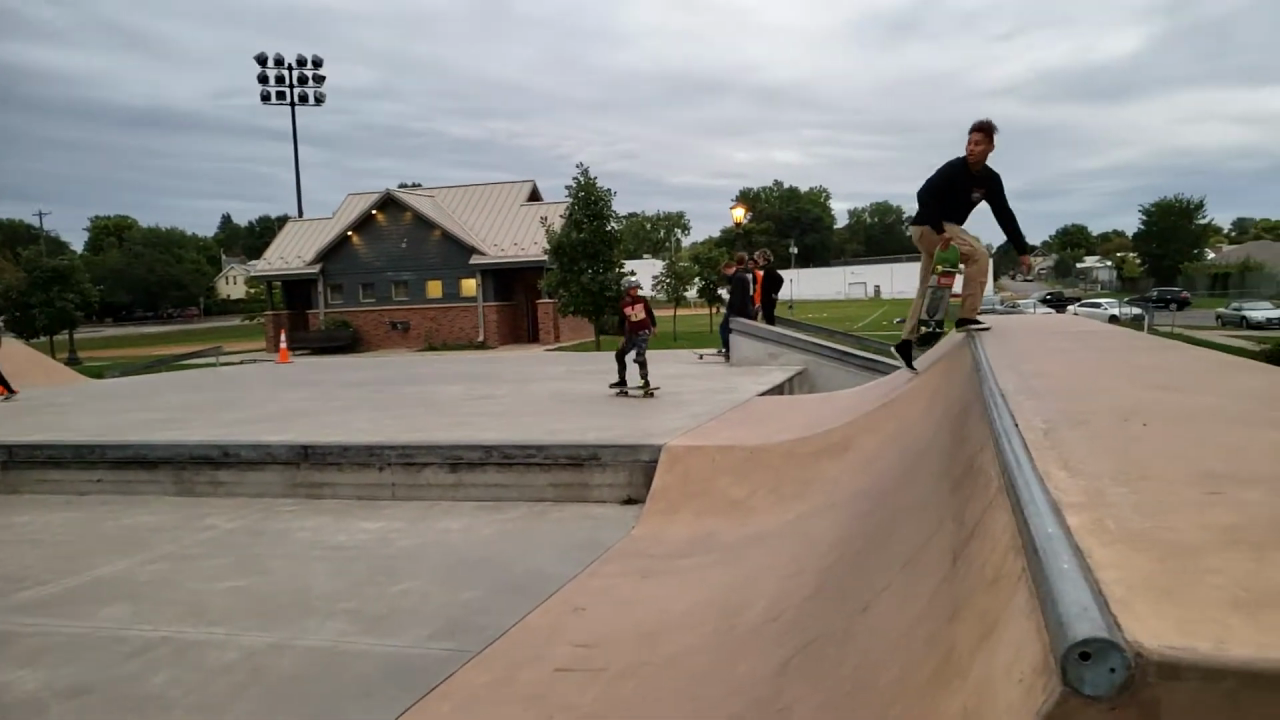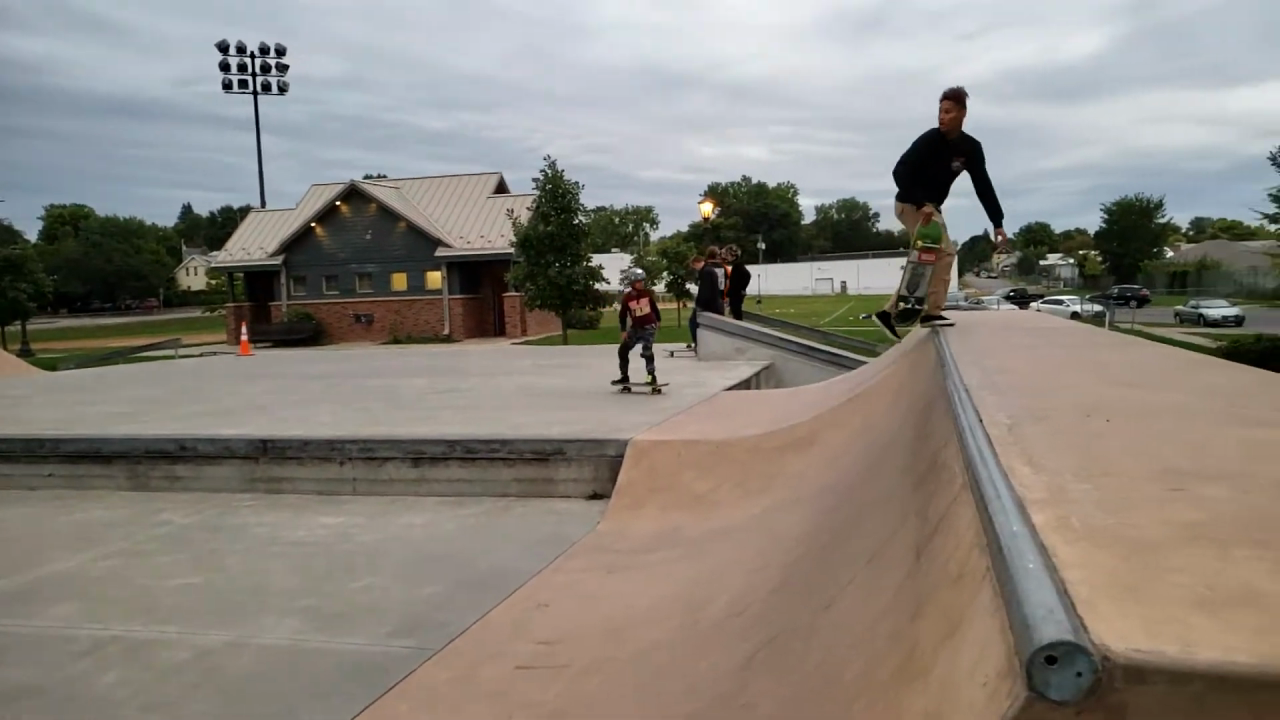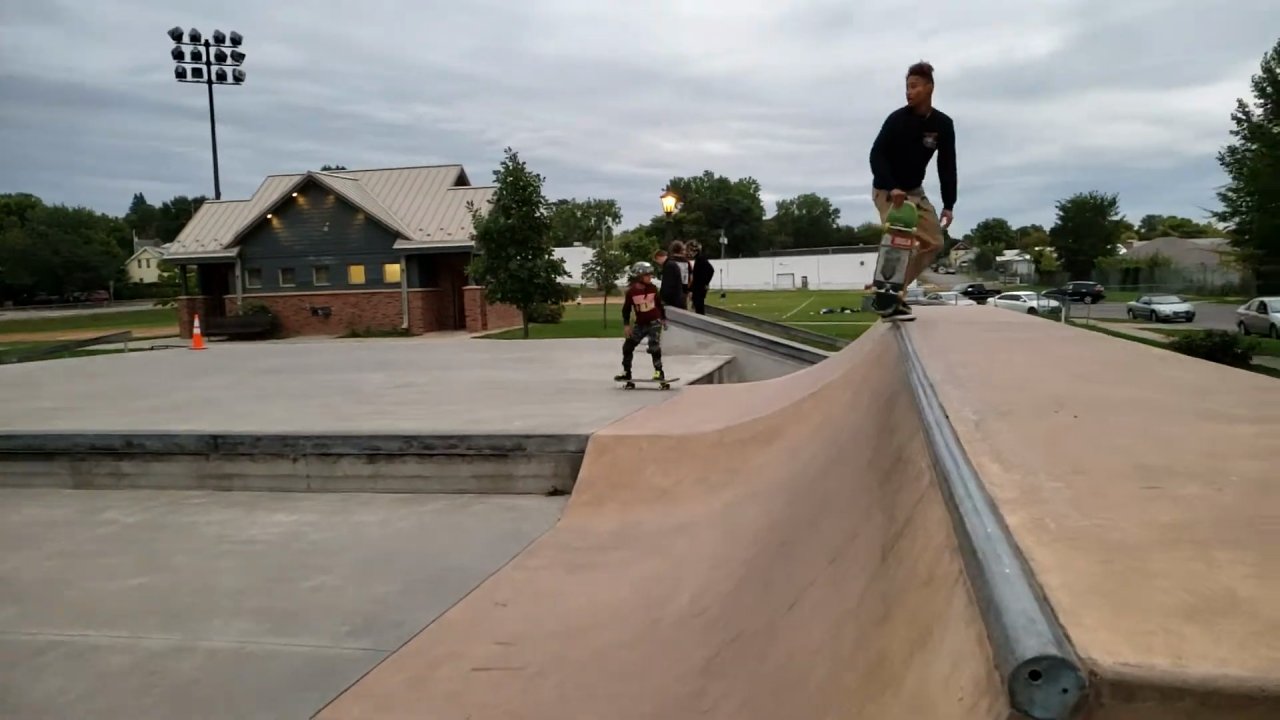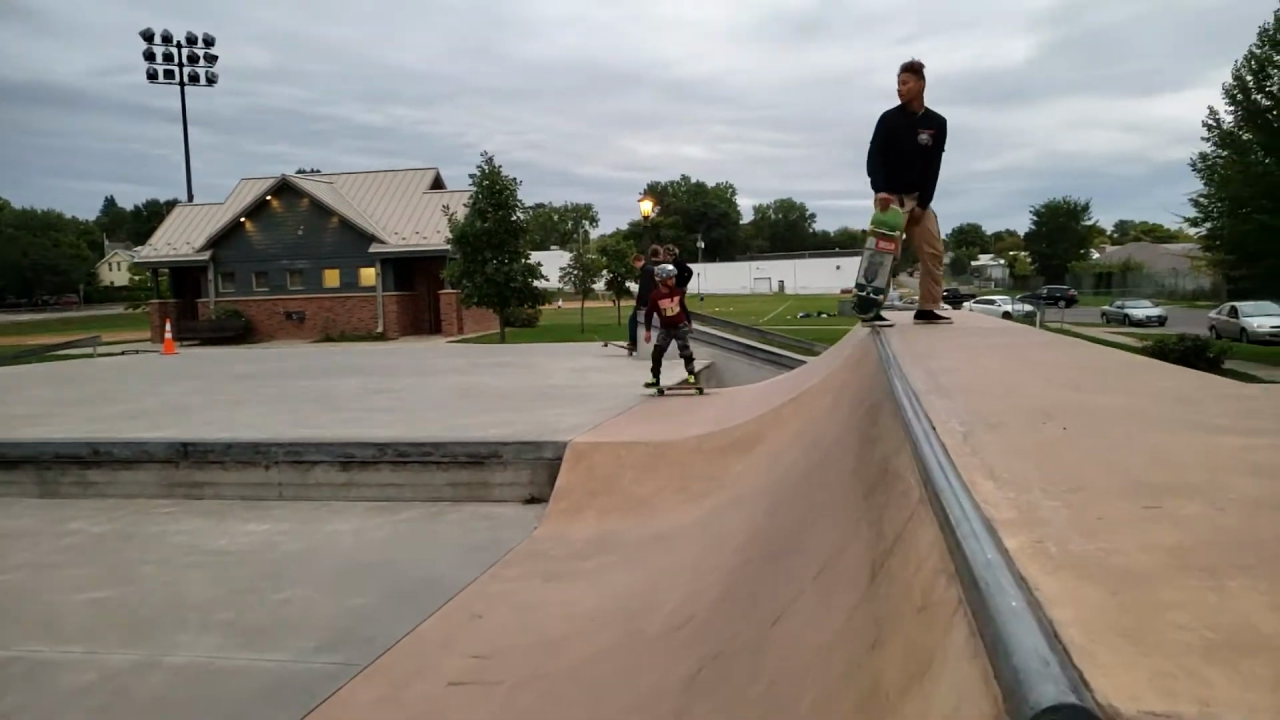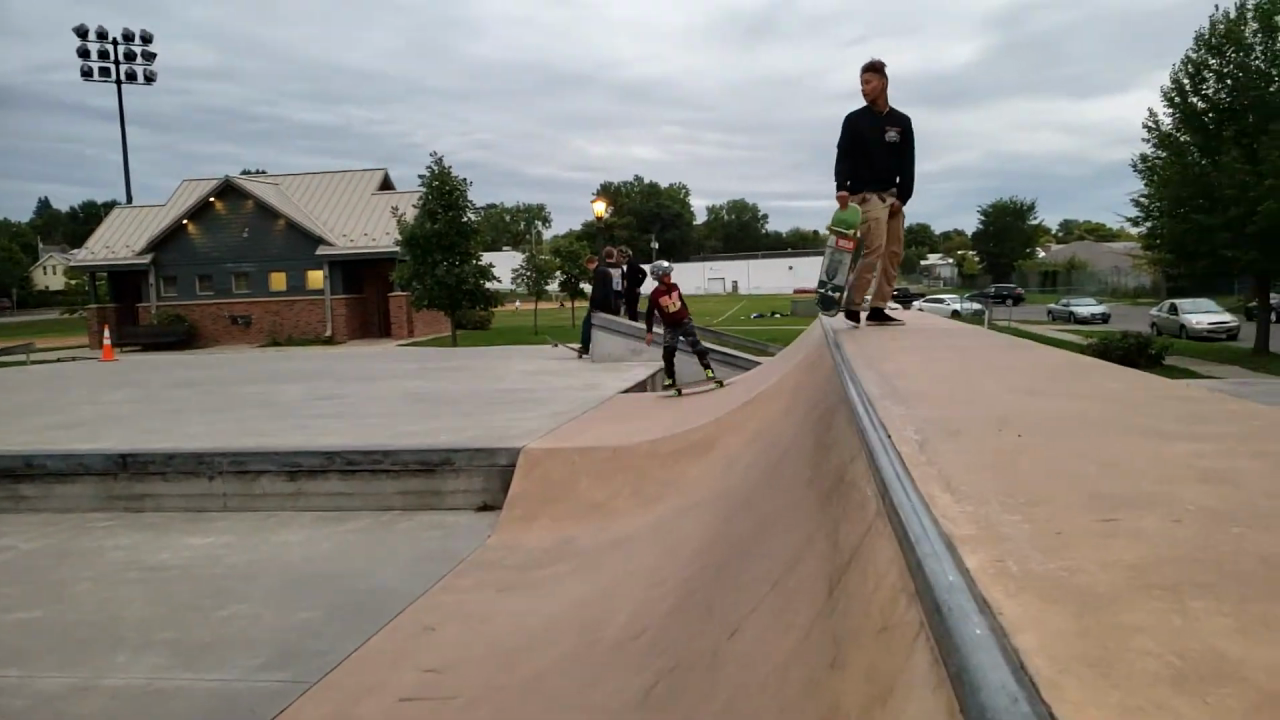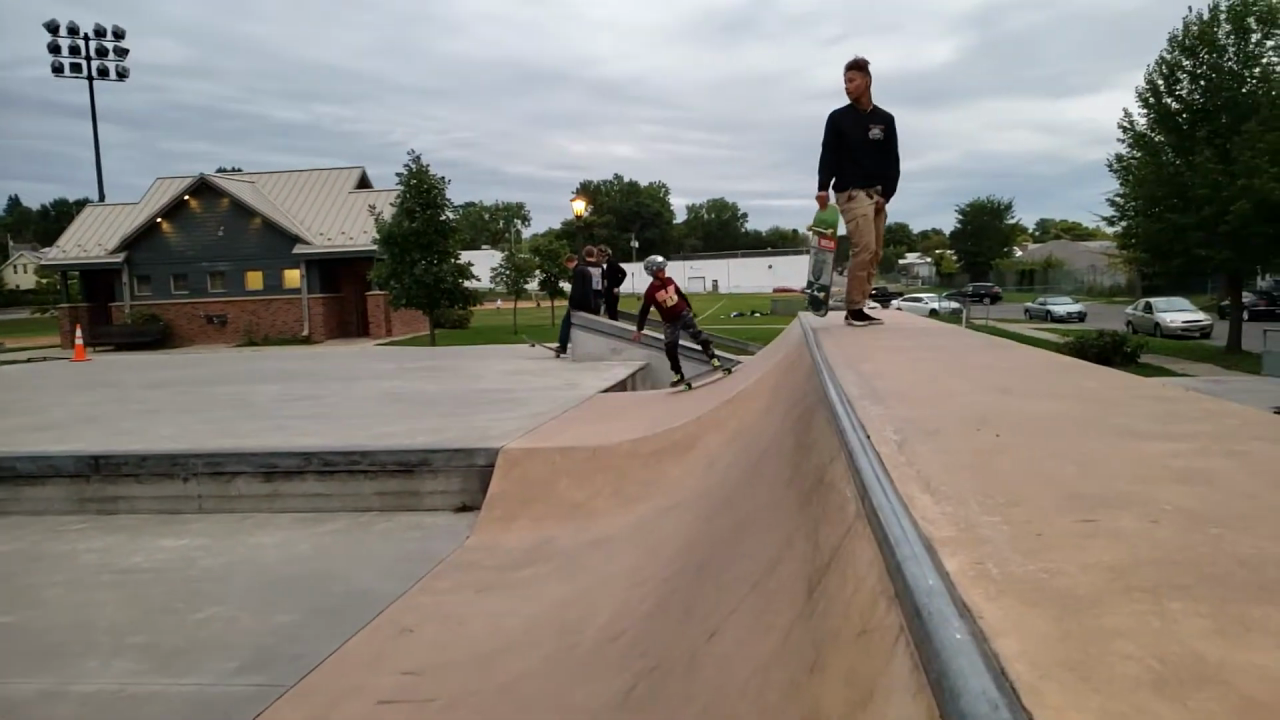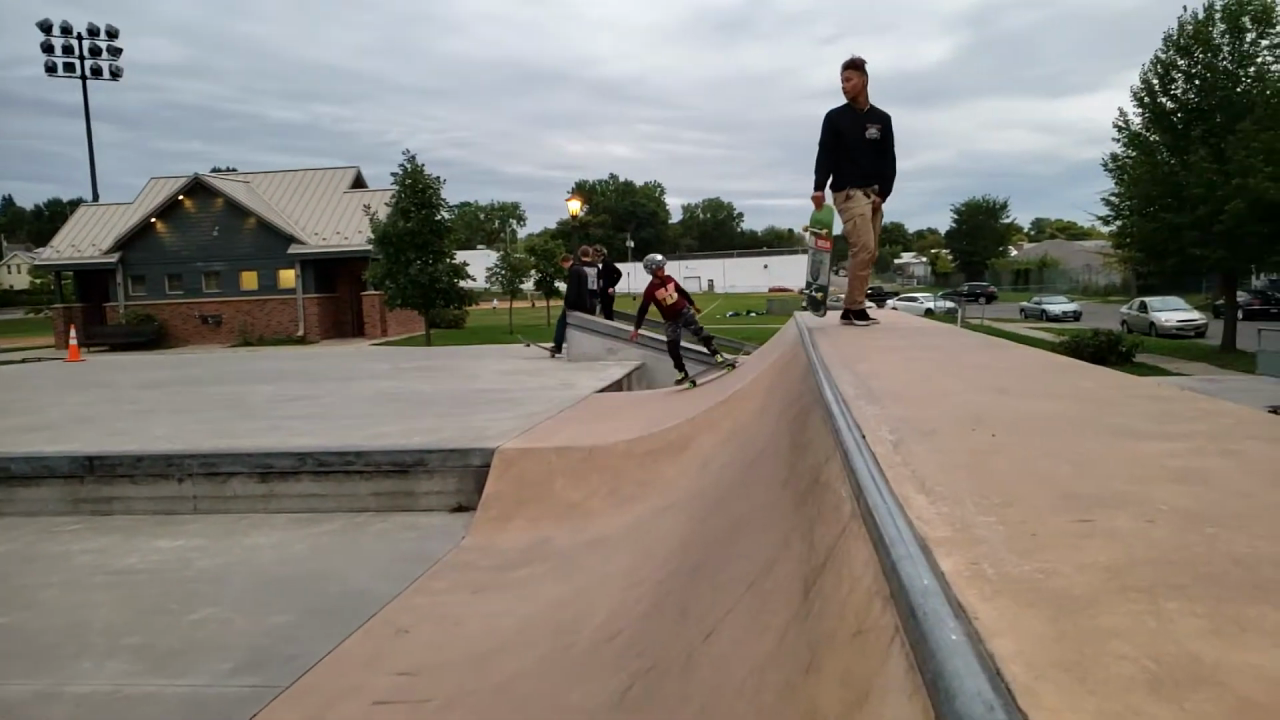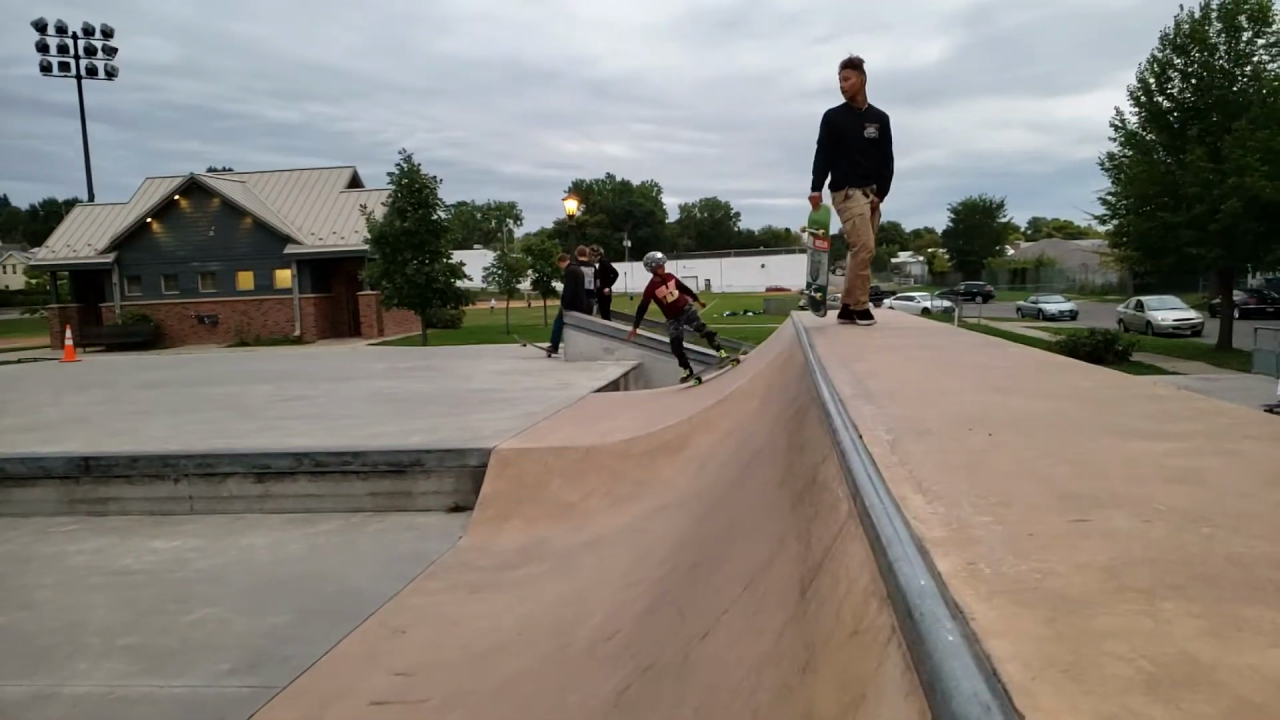
dt=0.2s
person 1, frame 1
left shoulder: (991, 180)
right shoulder: (953, 169)
left elbow: (1004, 215)
right elbow: (924, 196)
left wrist: (1022, 251)
right wrist: (939, 231)
left hip: (945, 229)
right hip: (927, 227)
left knee: (929, 290)
right knee: (977, 255)
left ankle: (906, 343)
right ankle: (966, 318)
person 1, frame 2
left shoulder: (971, 148)
right shoulder: (927, 141)
left elbow: (983, 186)
right elbow: (900, 172)
left wrist: (997, 223)
right wrist: (921, 204)
left hip: (932, 207)
right hip: (911, 205)
right knee: (942, 252)
left ankle: (888, 313)
right ankle: (930, 313)
person 1, frame 3
left shoulder: (943, 124)
right shoulder: (896, 120)
left elbow: (947, 165)
right elbow: (877, 156)
left wrist: (948, 205)
right wrist: (892, 188)
left hip: (915, 191)
right hip: (889, 192)
left knee: (932, 241)
person 1, frame 4
left shoulder: (937, 123)
right shoulder: (889, 119)
left elbow: (933, 165)
right elbow: (874, 158)
left wrist: (923, 202)
right wrist: (880, 190)
left hip: (918, 197)
right hip: (891, 197)
left knee: (934, 253)
left ankle: (927, 309)
person 1, frame 5
left shoulder: (902, 122)
right shoulder: (854, 120)
left elbow: (907, 164)
right elbow: (844, 157)
left wrist: (902, 197)
right wrist: (842, 188)
left hip: (893, 196)
right hip: (865, 195)
left knee: (894, 254)
right knee: (875, 250)
left ankle: (877, 309)
right ankle: (852, 304)
person 1, frame 6
left shoulder: (885, 120)
right shoulder: (838, 118)
left elbow: (892, 161)
right elbow: (828, 156)
left wrist: (886, 194)
right wrist: (823, 188)
left hip: (877, 194)
right hip: (851, 193)
left knee: (874, 253)
right knee: (864, 248)
left ankle: (858, 308)
right ankle: (854, 306)
person 1, frame 7
left shoulder: (882, 119)
right shoulder: (835, 118)
left elbow: (889, 161)
right elbow: (825, 156)
left wrist: (883, 194)
right wrist: (819, 188)
left hip: (874, 193)
right hip: (848, 193)
left knee: (869, 253)
right knee: (863, 248)
left ankle: (850, 309)
right ankle: (857, 306)
person 1, frame 8
left shoulder: (880, 118)
right shoulder: (833, 117)
left elbow: (887, 160)
right elbow: (823, 155)
left wrist: (881, 193)
right wrist: (816, 188)
left hip: (872, 193)
right hip: (846, 192)
left knee: (862, 251)
right knee: (863, 247)
left ankle: (847, 307)
right ankle: (861, 306)
